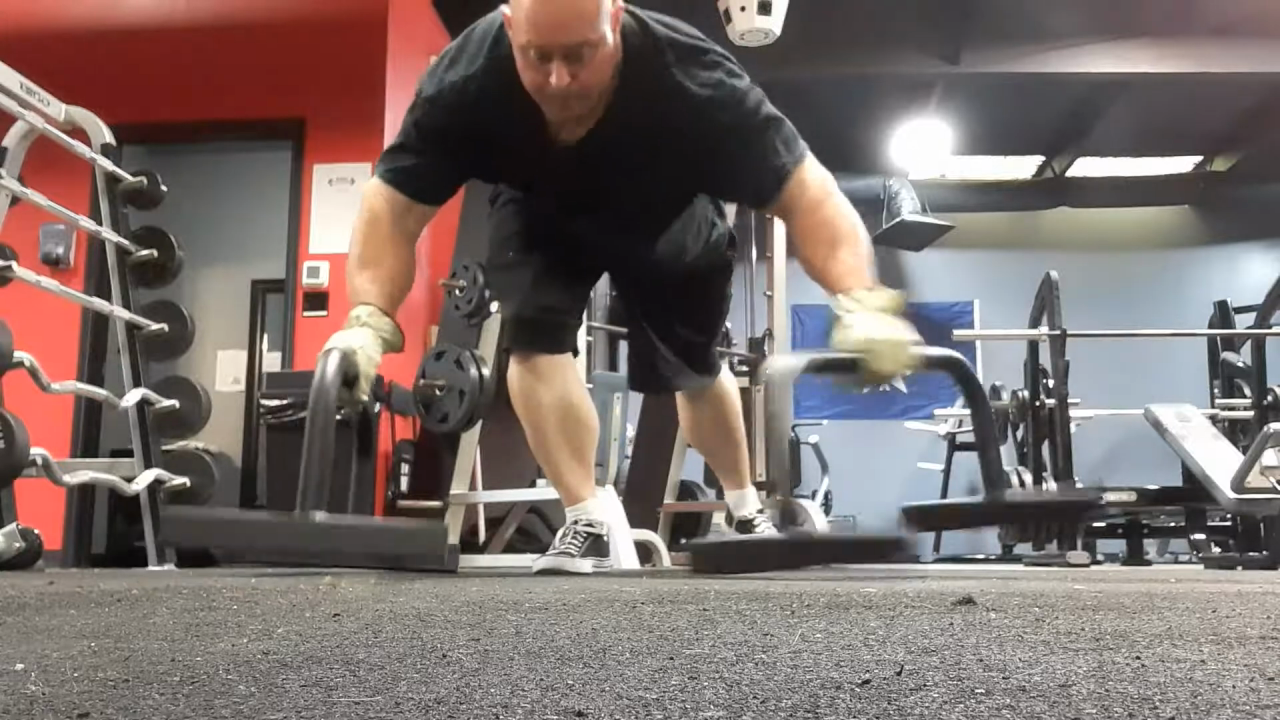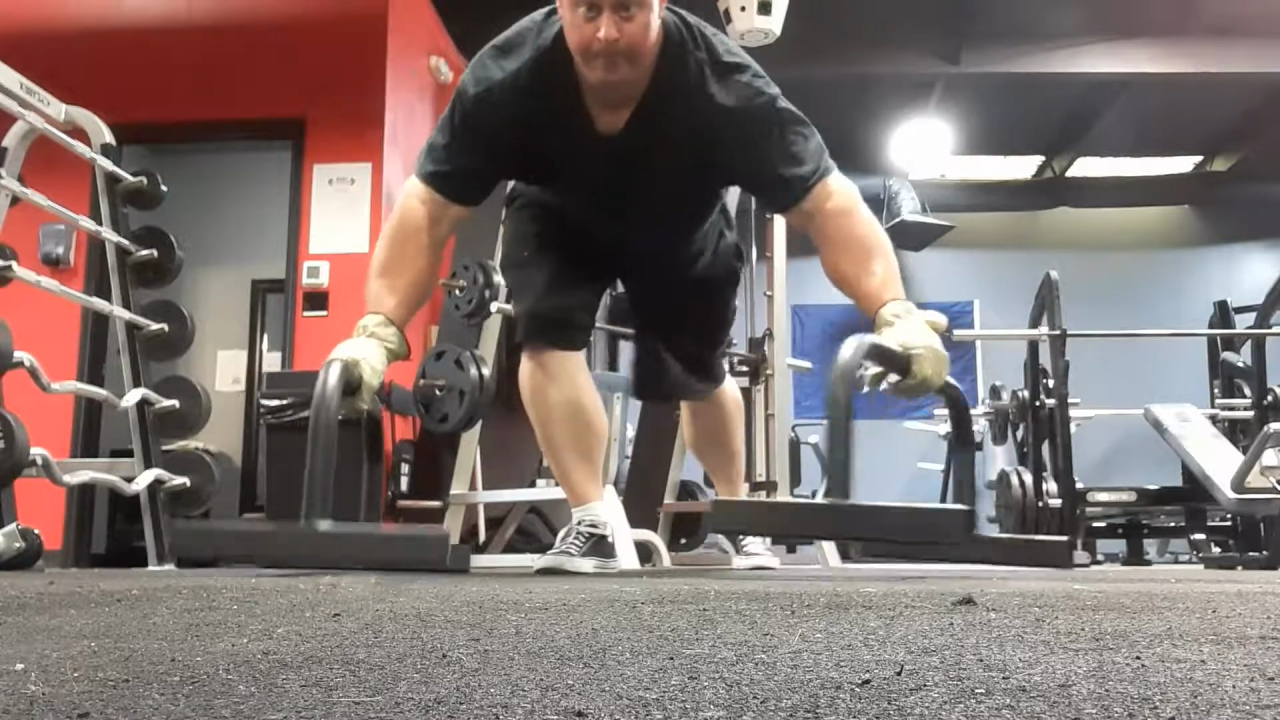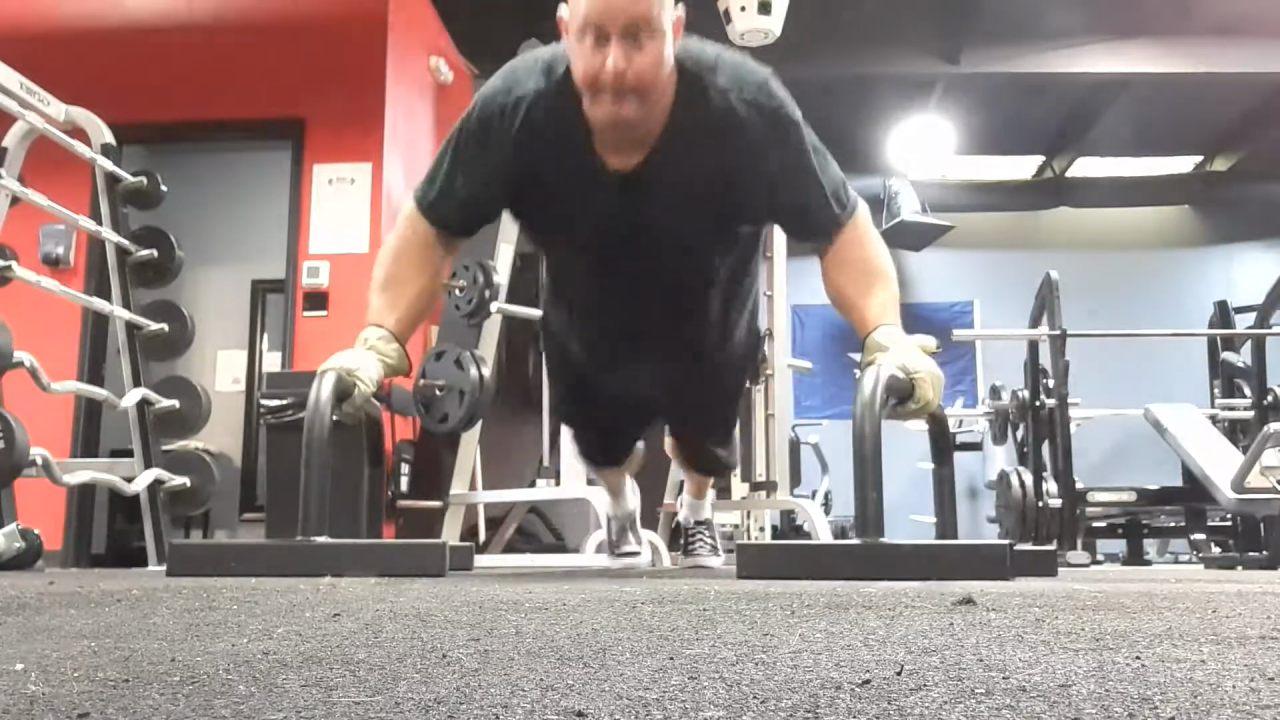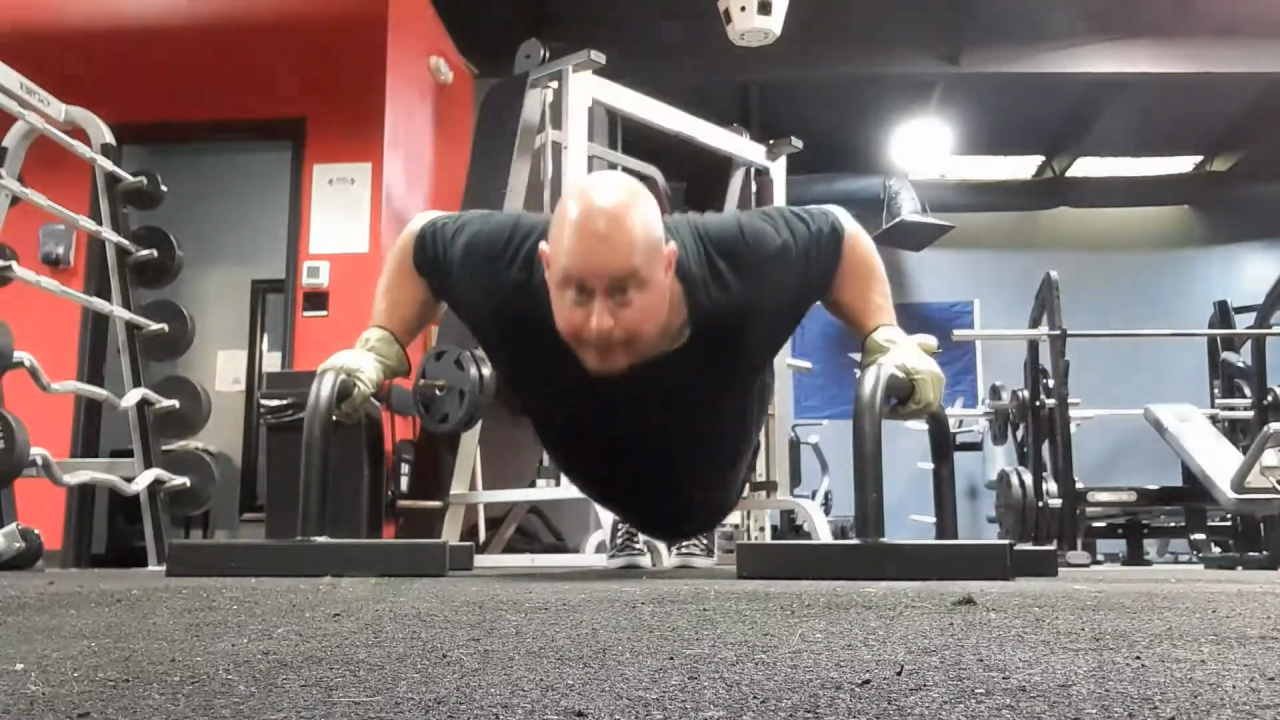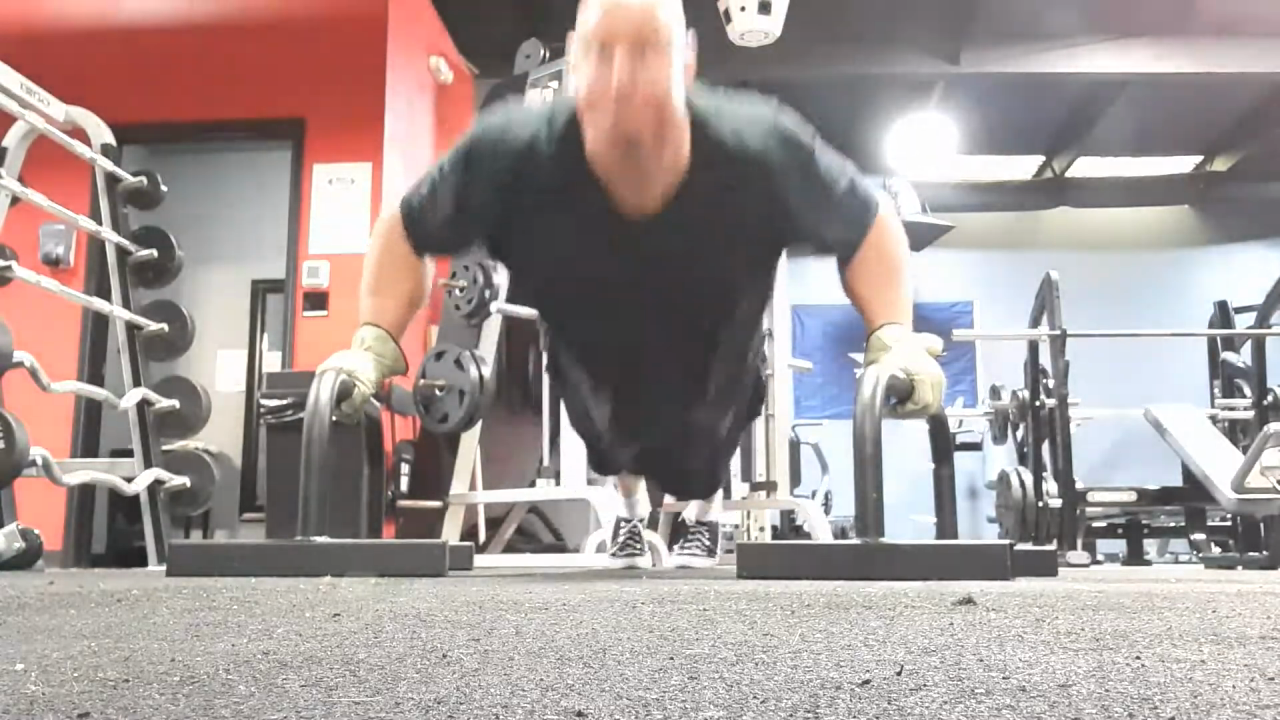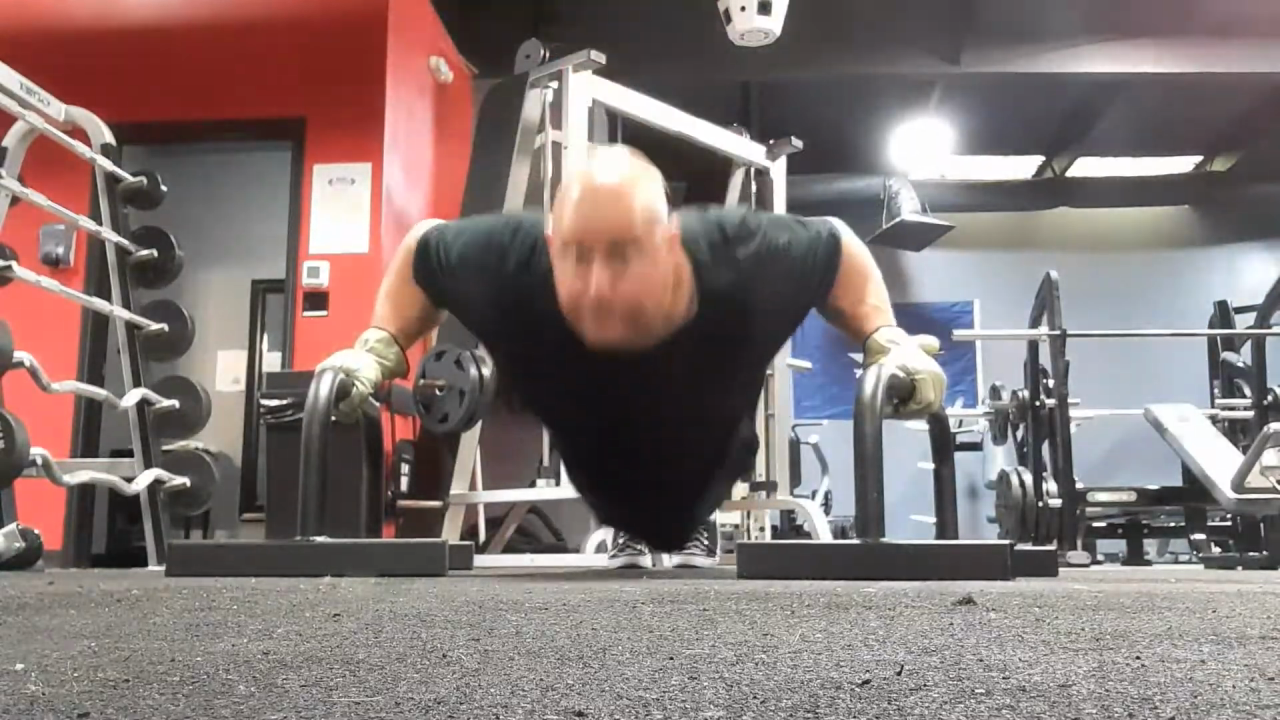
dt=0.7s
person 1, frame 1
left shoulder: (692, 78)
right shoulder: (466, 81)
left elbow: (804, 191)
right elbow: (393, 207)
left wrist: (864, 303)
right wrist: (369, 322)
left hip: (672, 222)
right hip: (543, 217)
left knee: (694, 367)
right knee: (534, 338)
left ankle: (747, 512)
right ankle: (587, 524)
person 1, frame 2
left shoulder: (725, 80)
right shoulder: (506, 76)
left elbow: (825, 202)
right elbow: (428, 208)
left wrist: (896, 314)
right wrist: (378, 331)
left hip: (682, 230)
right hip: (560, 221)
left knee: (700, 373)
right knee: (548, 335)
right ankle: (590, 525)
person 1, frame 3
left shoulder: (745, 105)
right shoulder: (513, 106)
left elbow: (841, 227)
right elbow: (428, 230)
left wrist: (887, 340)
right wrist: (378, 345)
left hip: (705, 307)
right hip: (589, 312)
left knee: (702, 441)
right knee: (603, 442)
left ankle: (696, 516)
right ankle: (623, 508)
person 1, frame 4
left shoulder: (740, 268)
right shoulder: (503, 267)
left elbow: (836, 234)
right elbow: (423, 240)
left wrist: (888, 341)
right wrist: (378, 349)
left ankle: (696, 531)
right ankle: (628, 525)
person 1, frame 5
left shoulder: (760, 150)
right shoulder: (510, 155)
left elbow: (866, 220)
right elbow: (408, 230)
left wrist: (893, 340)
right wrist: (372, 347)
left hip: (711, 373)
right hip: (597, 368)
left knee: (699, 467)
right knee: (615, 459)
left ankle: (702, 522)
right ankle: (628, 522)
person 1, frame 6
left shoulder: (744, 265)
right shoulder: (504, 264)
left elbow: (836, 248)
right elbow: (425, 250)
left wrist: (887, 344)
right wrist: (377, 349)
left hip: (707, 450)
right hip: (597, 452)
left ankle: (695, 528)
right ankle: (629, 533)
